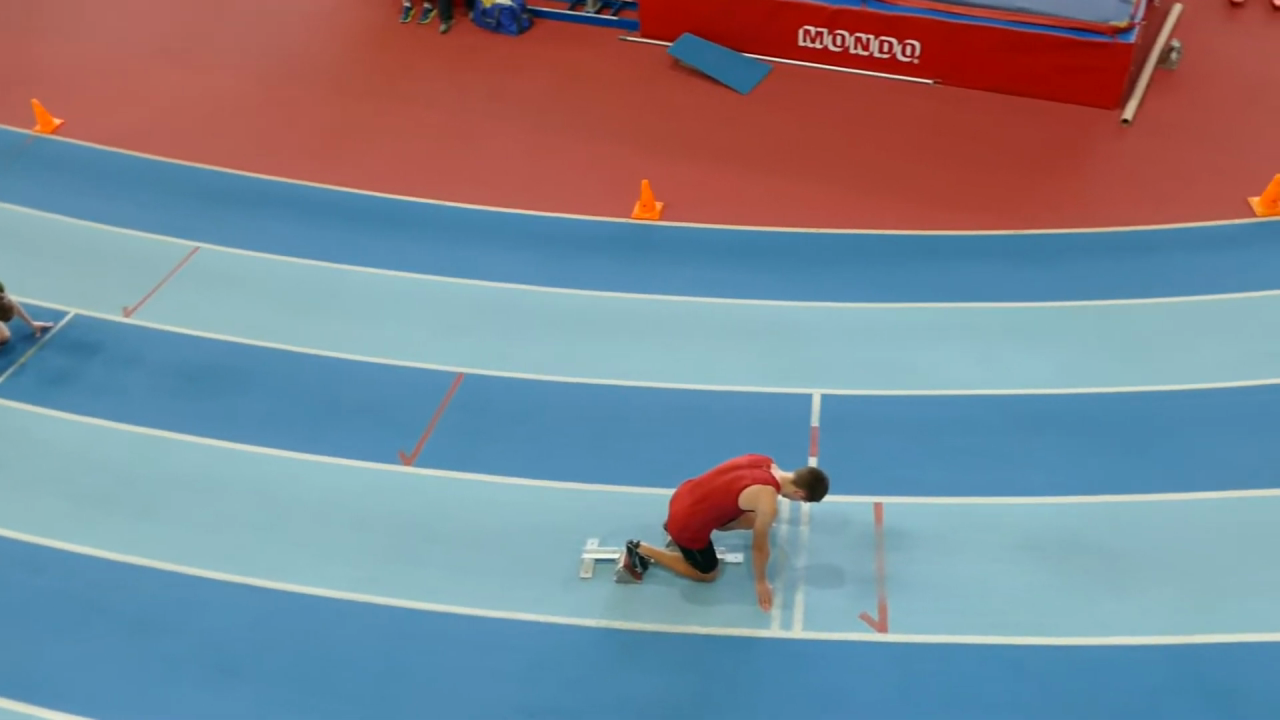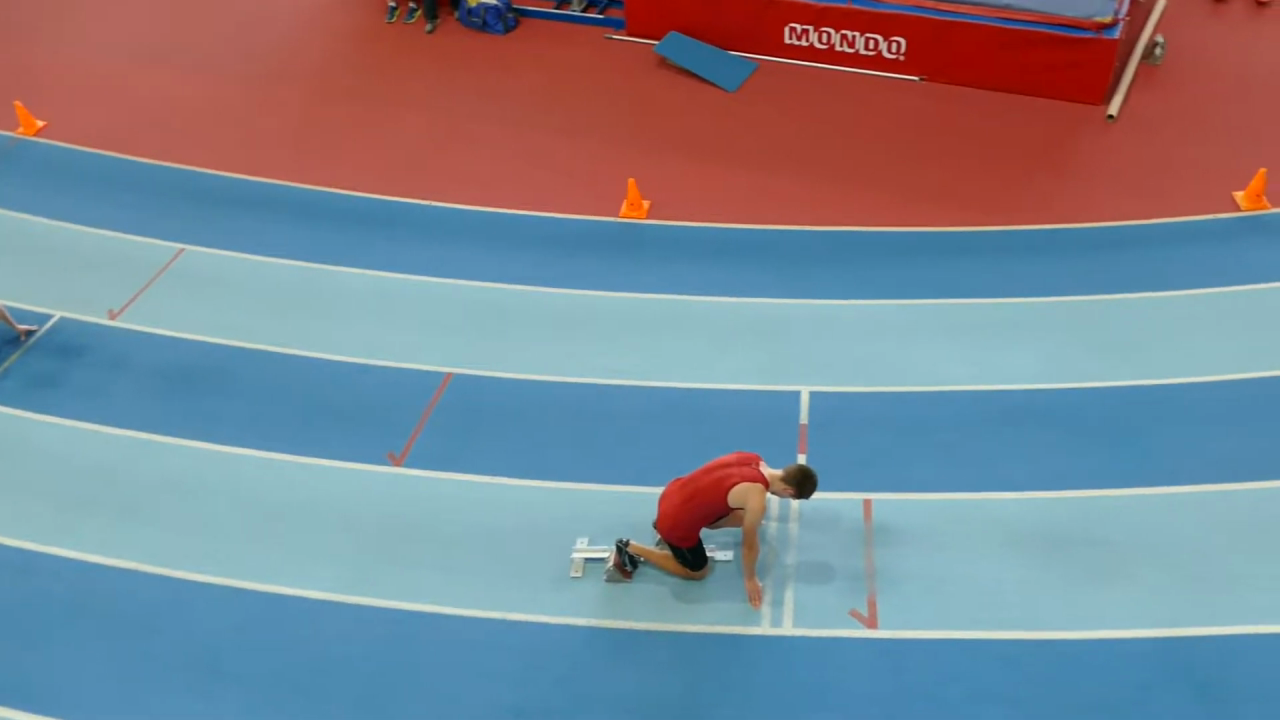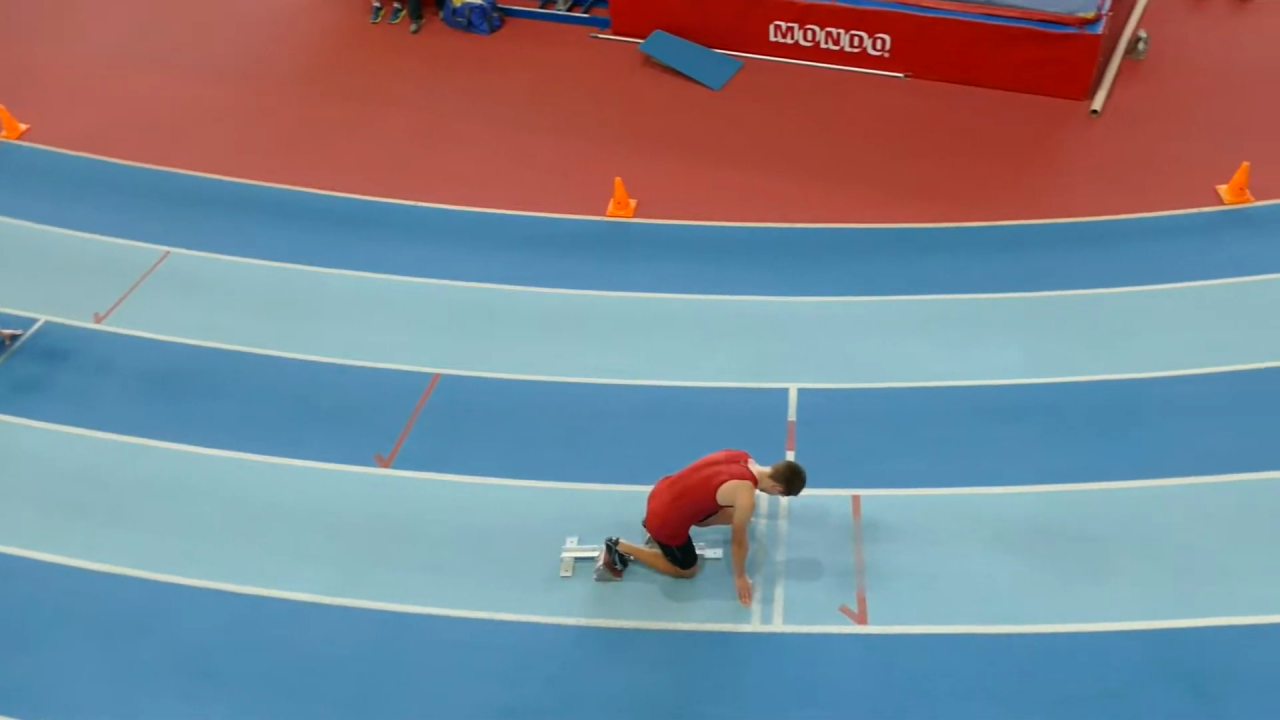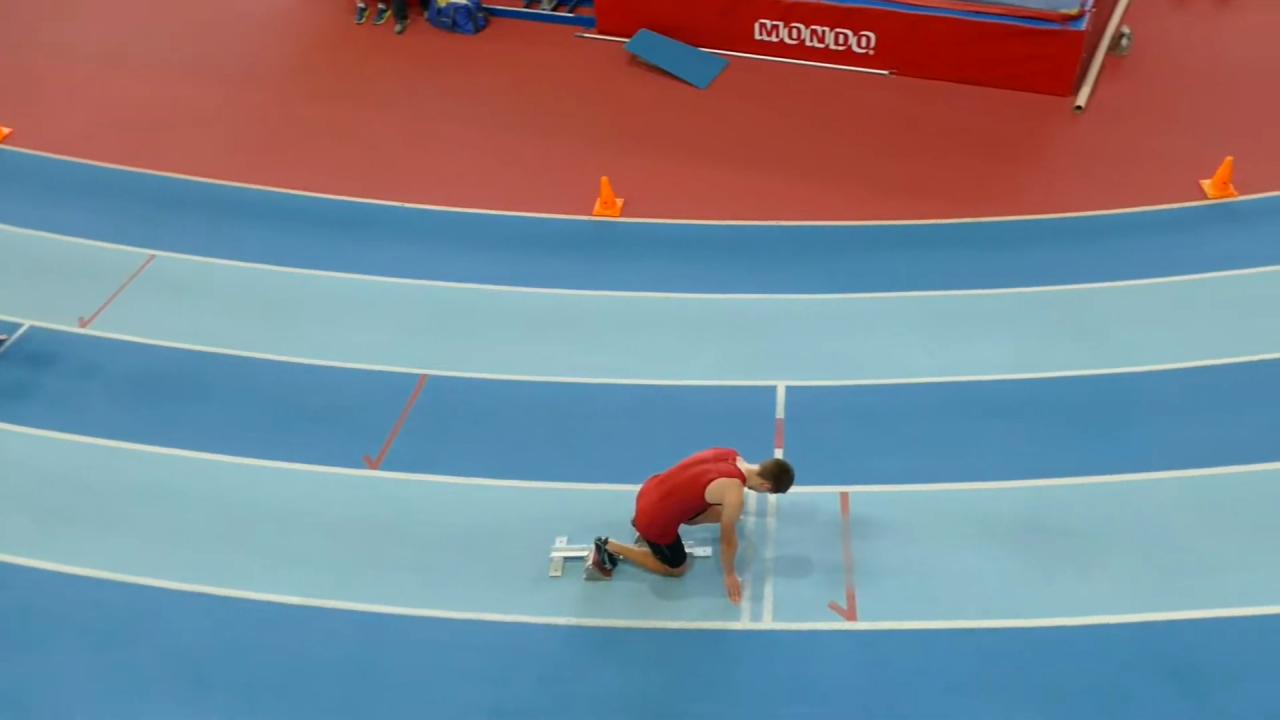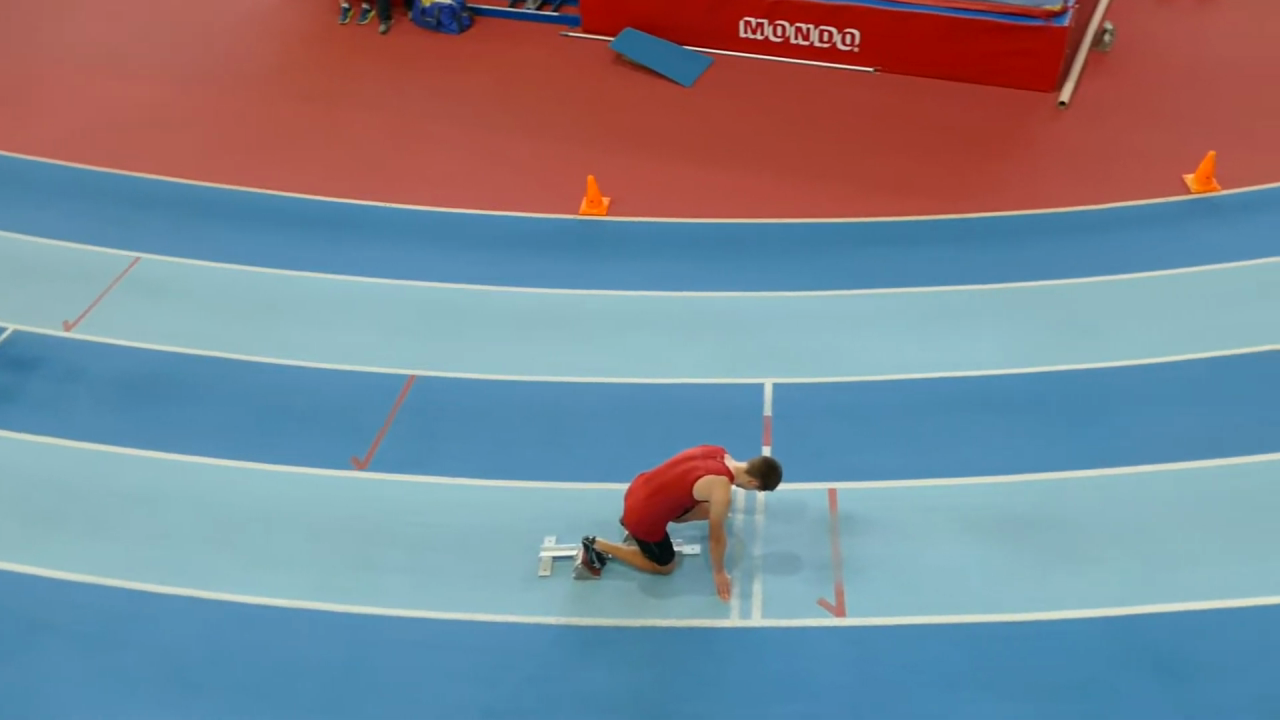
dt=0.1s
person 1, frame 1
left shoulder: (766, 463)
right shoulder: (768, 503)
right elbow: (760, 547)
left wrist: (761, 522)
right wrist: (761, 582)
left hip: (685, 495)
right hip: (686, 524)
left knee: (750, 519)
right knee: (708, 574)
right ankle: (641, 550)
person 1, frame 2
left shoulder: (755, 460)
right shoulder: (757, 500)
right elbow: (749, 545)
left wrist: (751, 520)
right wrist: (750, 580)
left hip: (673, 494)
right hip: (676, 523)
left knee: (739, 517)
right knee: (698, 572)
right ankle: (630, 549)
person 1, frame 3
left shoulder: (744, 458)
right shoulder: (746, 497)
right elbow: (739, 542)
left wrist: (741, 517)
right wrist: (740, 577)
left hip: (663, 492)
right hip: (665, 520)
left knee: (729, 516)
right knee: (688, 570)
right ankle: (619, 547)
person 1, frame 4
left shoulder: (732, 456)
right shoulder: (734, 495)
right elbow: (728, 540)
left wrist: (729, 515)
right wrist: (730, 575)
left hip: (651, 491)
right hip: (654, 519)
left knee: (718, 514)
right knee: (677, 569)
right ankle: (608, 546)
person 1, frame 5
left shoulder: (721, 454)
right shoulder: (721, 492)
right elbow: (717, 537)
left wrist: (718, 512)
right wrist: (719, 573)
left hip: (640, 488)
right hip: (642, 516)
left knee: (706, 511)
right knee: (665, 567)
right ankle: (596, 545)
